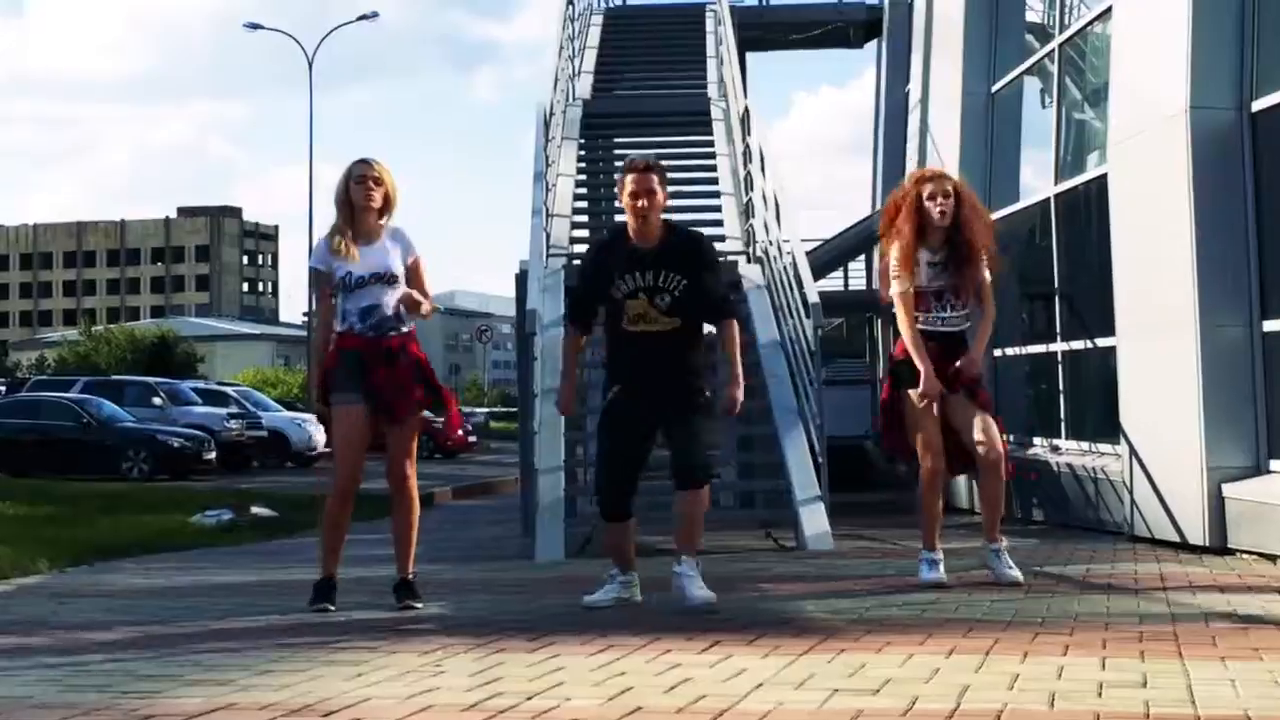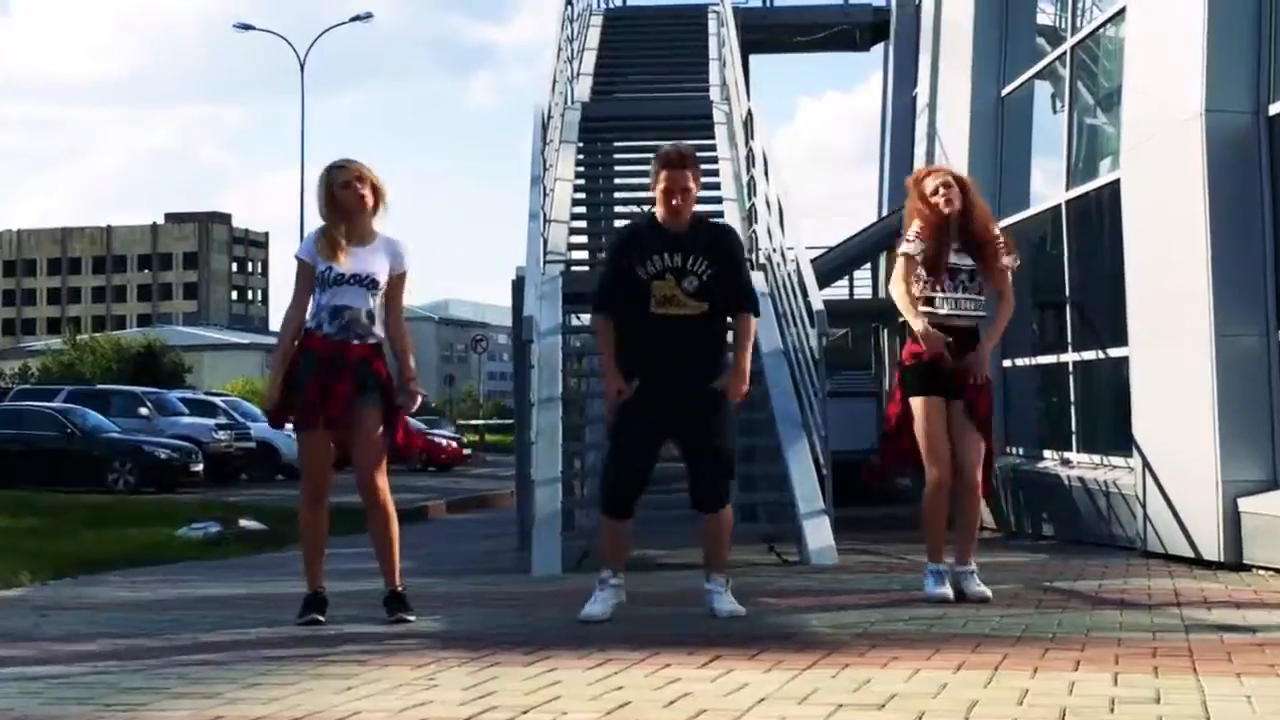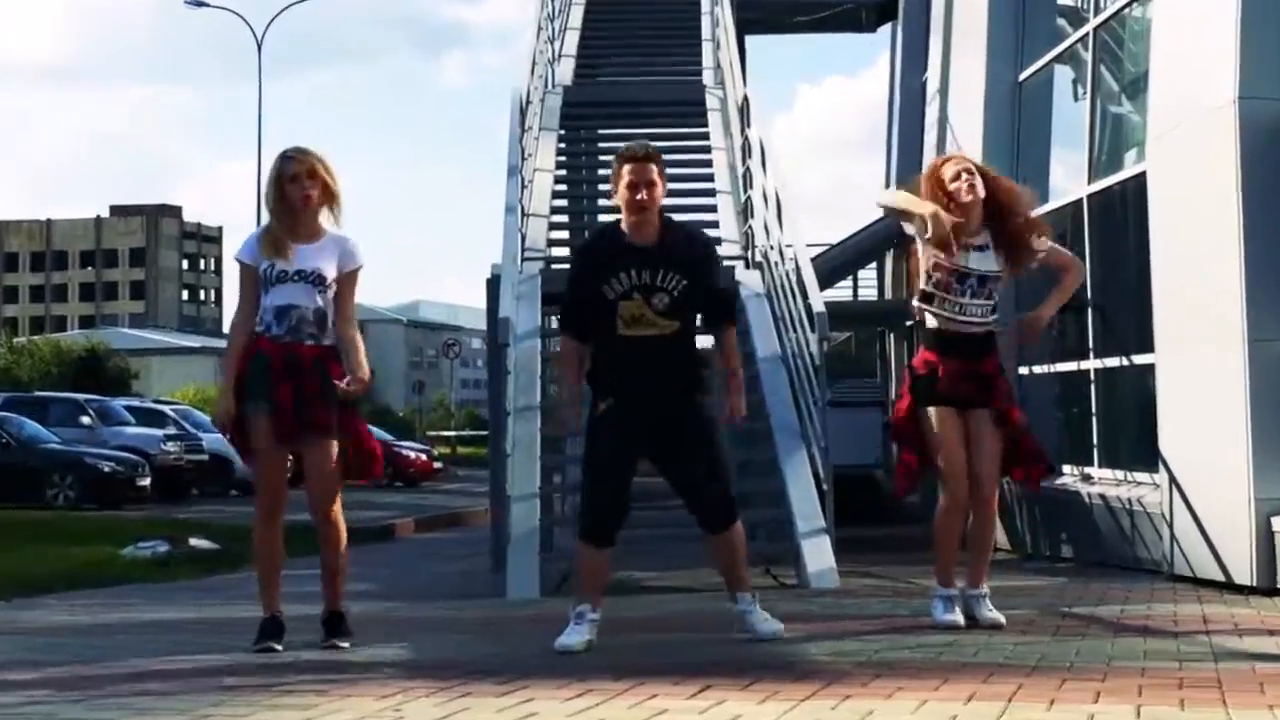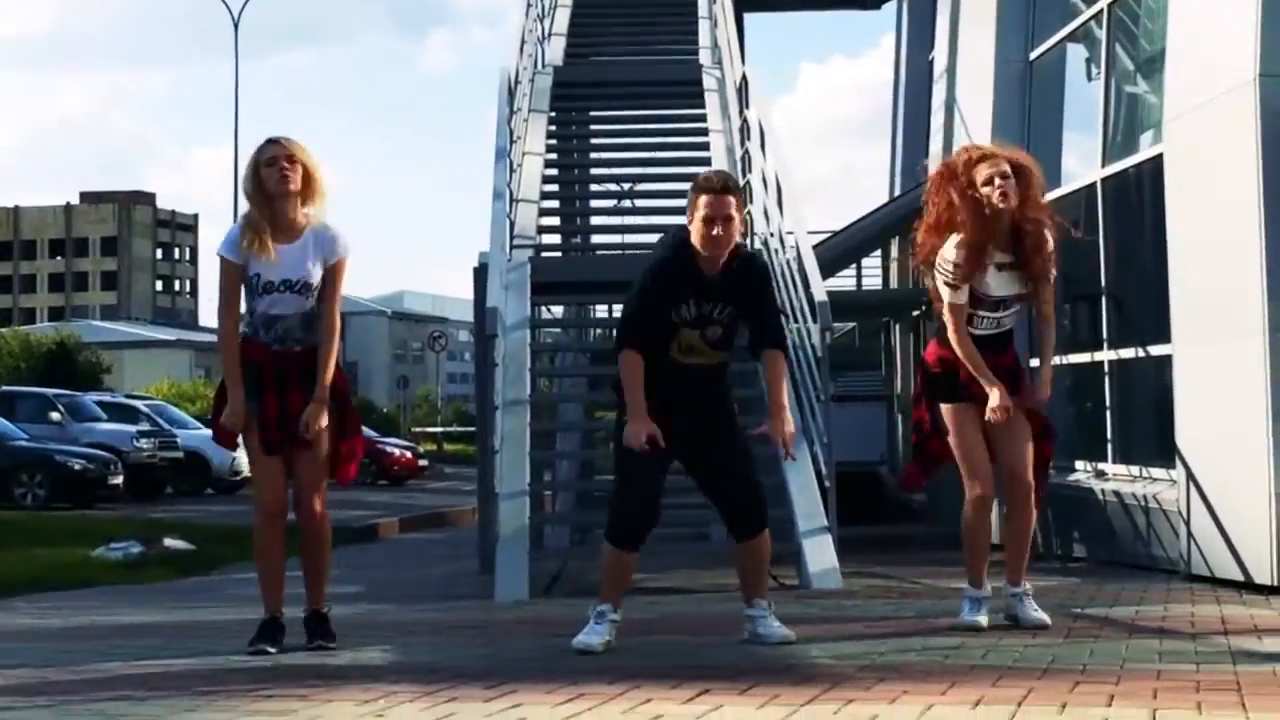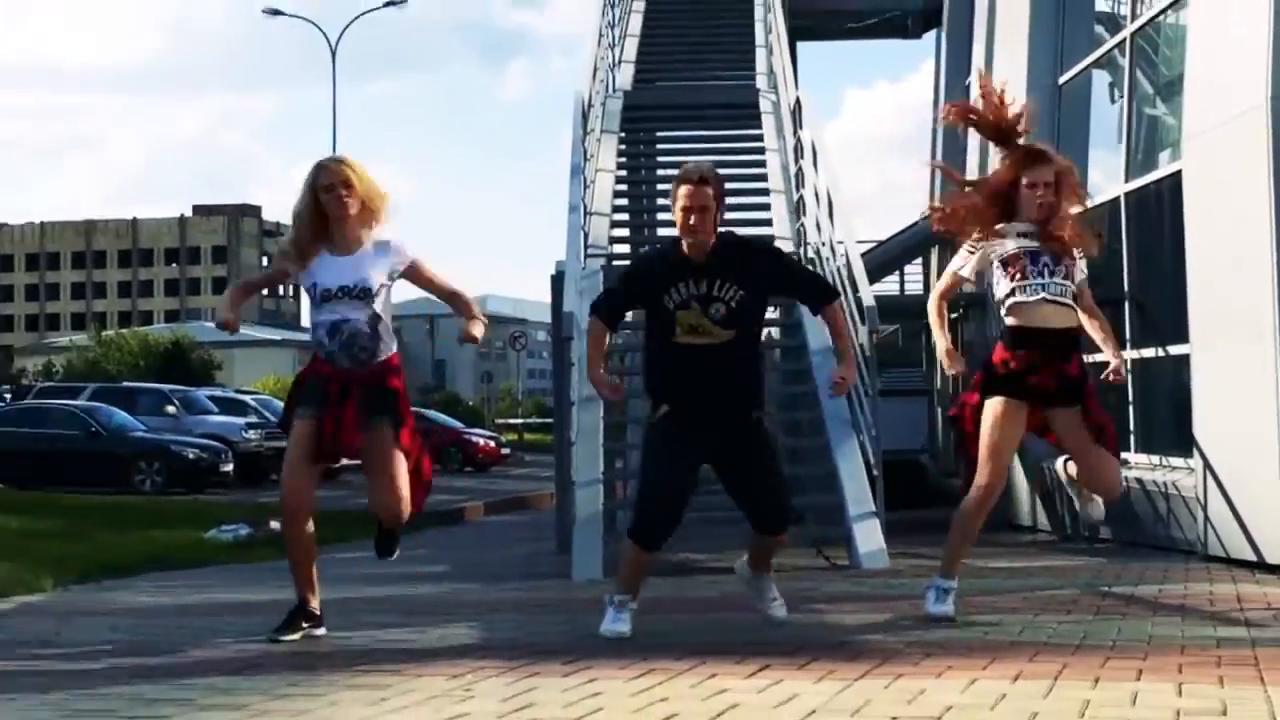
dt=0.5s
person 1, frame 1
left shoulder: (401, 241)
right shoulder: (328, 249)
left elbow: (426, 304)
right elbow: (323, 320)
left wrist: (413, 301)
right wrist: (317, 382)
left hip: (401, 358)
right hip: (352, 360)
left knee: (403, 476)
right knee: (345, 477)
left ankle: (405, 578)
right ankle: (326, 579)
person 1, frame 2
left shoulder: (390, 249)
right shoulder: (317, 244)
left elbow: (395, 321)
right elbow: (297, 310)
left wrist: (409, 379)
right wrist: (277, 374)
left hip: (365, 365)
right hip: (316, 362)
left knee: (374, 484)
right knee: (315, 485)
left ankle: (394, 590)
right ankle: (315, 592)
person 1, frame 3
left shoulder: (341, 247)
right shoulder: (260, 244)
left elbow: (345, 321)
right elbow: (244, 317)
left wrist: (359, 371)
right wrist: (227, 386)
left hip: (319, 370)
right hip: (266, 368)
left knee: (325, 503)
right knee: (270, 502)
left ankle: (334, 611)
right ankle: (271, 616)
person 1, frame 4
left shoulder: (325, 237)
right shoulder: (242, 237)
left elbow: (329, 322)
right elbow: (228, 320)
left wrist: (321, 398)
right wrist: (234, 395)
left hip: (309, 369)
right hip: (259, 369)
left knee: (310, 501)
right knee: (270, 502)
left ankle: (316, 611)
right ankle: (272, 617)
person 1, frame 5
left shoulder: (387, 252)
right shoulder: (305, 255)
left elbow: (448, 291)
right elbow: (252, 283)
left wrist: (473, 317)
right wrist: (231, 306)
left hip: (378, 382)
right hip: (323, 381)
left knee: (394, 504)
right knee: (293, 502)
left ankle: (388, 521)
right ankle: (308, 608)
person 2, frame 1
left shoulder: (694, 249)
right shoulder: (604, 253)
left elbow: (724, 316)
right elbow: (579, 318)
left wrist: (735, 375)
right wrist: (568, 376)
left hip: (684, 384)
right hip: (627, 387)
left knee: (693, 465)
right knee: (612, 486)
left ankle: (686, 569)
right ankle: (623, 578)
person 2, frame 2
left shoulder: (720, 239)
right shoulder: (629, 240)
left elbow: (745, 308)
right elbow: (605, 310)
left wrist: (741, 366)
right wrist: (612, 371)
left hip: (703, 384)
right hip: (642, 385)
left knee: (714, 486)
right knee: (617, 486)
left ankle: (716, 585)
right ankle: (611, 584)
person 2, frame 3
left shoulder: (694, 247)
right shoulder: (594, 253)
left elbow: (722, 320)
right elbow: (573, 329)
left wrist: (736, 385)
right wrist: (572, 396)
left hip: (680, 401)
right hip: (614, 404)
left knee: (718, 505)
right knee: (599, 513)
left ankle: (746, 606)
right ankle: (584, 617)
person 2, frame 4
left shoulder: (750, 269)
right shoulder: (664, 266)
left elbow: (770, 341)
right elbow: (631, 341)
left wrist: (780, 409)
right wrist: (637, 415)
left hip: (710, 406)
right hip: (652, 409)
left knee: (749, 507)
right knee: (632, 514)
left ankle: (758, 613)
right ankle: (604, 616)
person 2, frame 5
left shoulder: (753, 255)
right shoulder: (653, 264)
left elbow: (822, 294)
right elbow: (604, 311)
left wrist: (846, 357)
right wrist: (596, 368)
left hip: (739, 410)
right hip: (677, 411)
left knee: (774, 510)
right knee: (654, 515)
left ankle: (758, 572)
right ankle: (622, 602)
person 3, frame 1
left shoulder: (970, 246)
right shoulder: (903, 250)
left elbow: (987, 305)
right elbow: (905, 317)
left wrist: (976, 353)
right wrist: (925, 370)
left hip: (958, 360)
right hip: (915, 363)
left knee: (992, 452)
right knee: (933, 464)
left ankle: (994, 547)
right ankle: (930, 555)
person 3, frame 2
left shoulder: (989, 242)
right shoulder: (921, 233)
left elbow: (1005, 302)
right elbow: (897, 285)
left wrist: (987, 349)
right wrist: (918, 322)
left hip: (969, 364)
right hip: (924, 361)
left knee: (972, 475)
right knee: (940, 473)
left ankle: (965, 567)
right ankle: (935, 567)
person 3, frame 3
left shoulder: (1011, 235)
right shoulder: (934, 226)
left elbow: (1073, 270)
right elbow: (891, 198)
left wrist: (1043, 314)
right wrist: (930, 211)
left hip: (985, 366)
right hip: (937, 368)
left knee: (986, 488)
right knee: (956, 488)
left ankle: (977, 592)
right ankle: (945, 593)
person 3, frame 4
left shoulder: (1036, 238)
right shoulder: (960, 248)
left elbow: (1045, 307)
right elbow: (955, 331)
left wrist: (1046, 371)
right wrist: (992, 388)
left hip: (1003, 362)
right hip: (952, 366)
left knee: (1023, 483)
right knee: (981, 487)
left ankle: (1017, 593)
right ankle: (976, 591)
person 3, frame 5
left shoulder: (1069, 234)
right shoulder: (989, 235)
left elbow: (1085, 304)
right elbow: (940, 294)
left wrist: (1112, 349)
right wrist: (943, 341)
left hip: (1067, 367)
right hip: (1012, 363)
left knee: (1108, 479)
right knee: (987, 485)
left ankle: (1074, 473)
right ankle: (944, 583)
